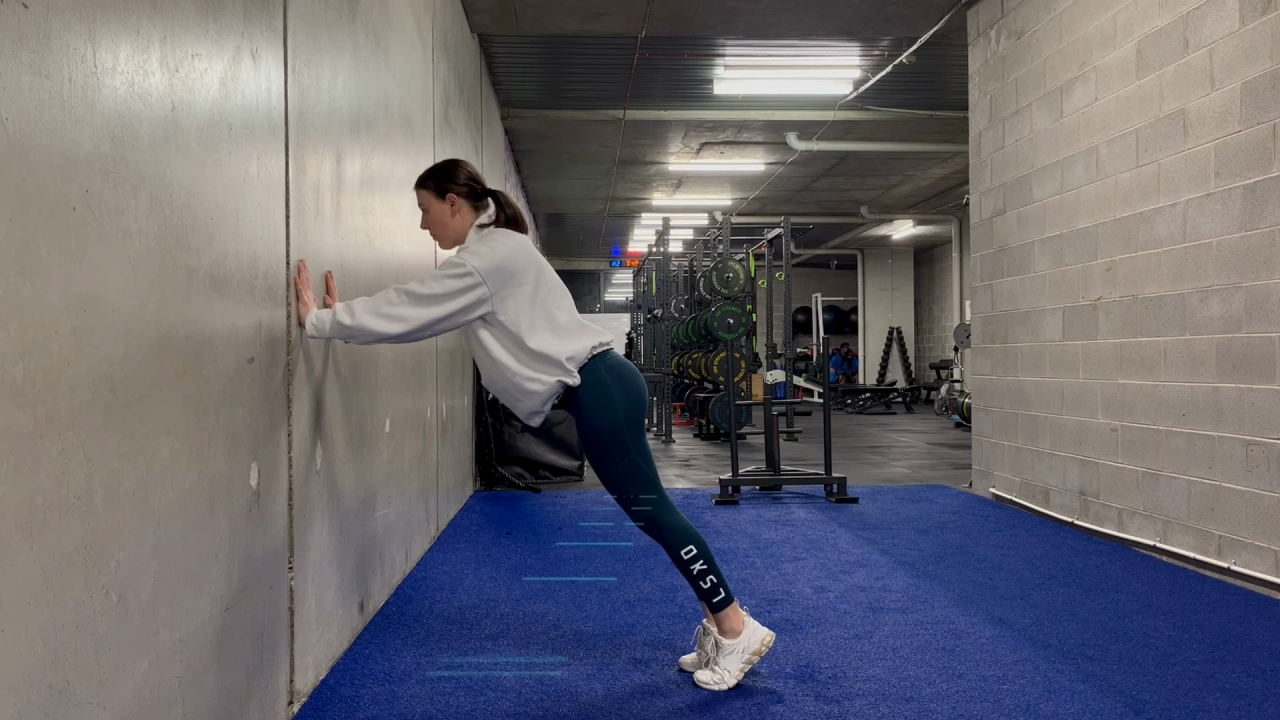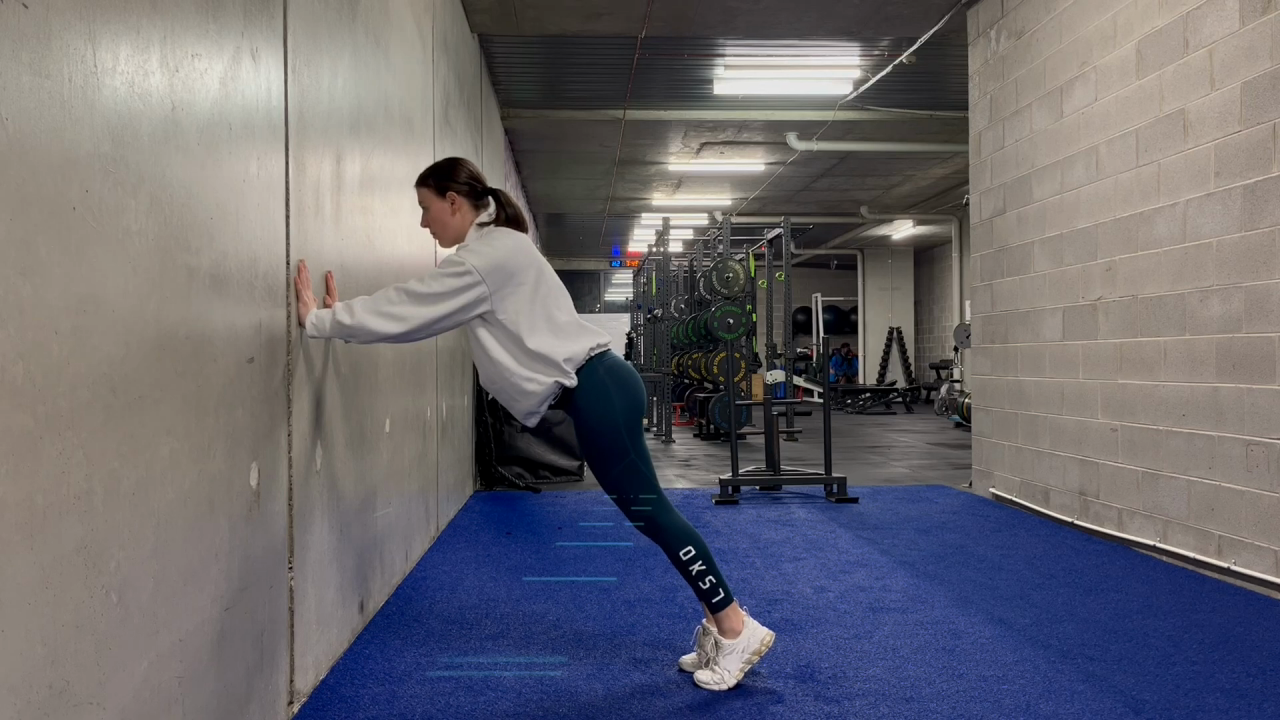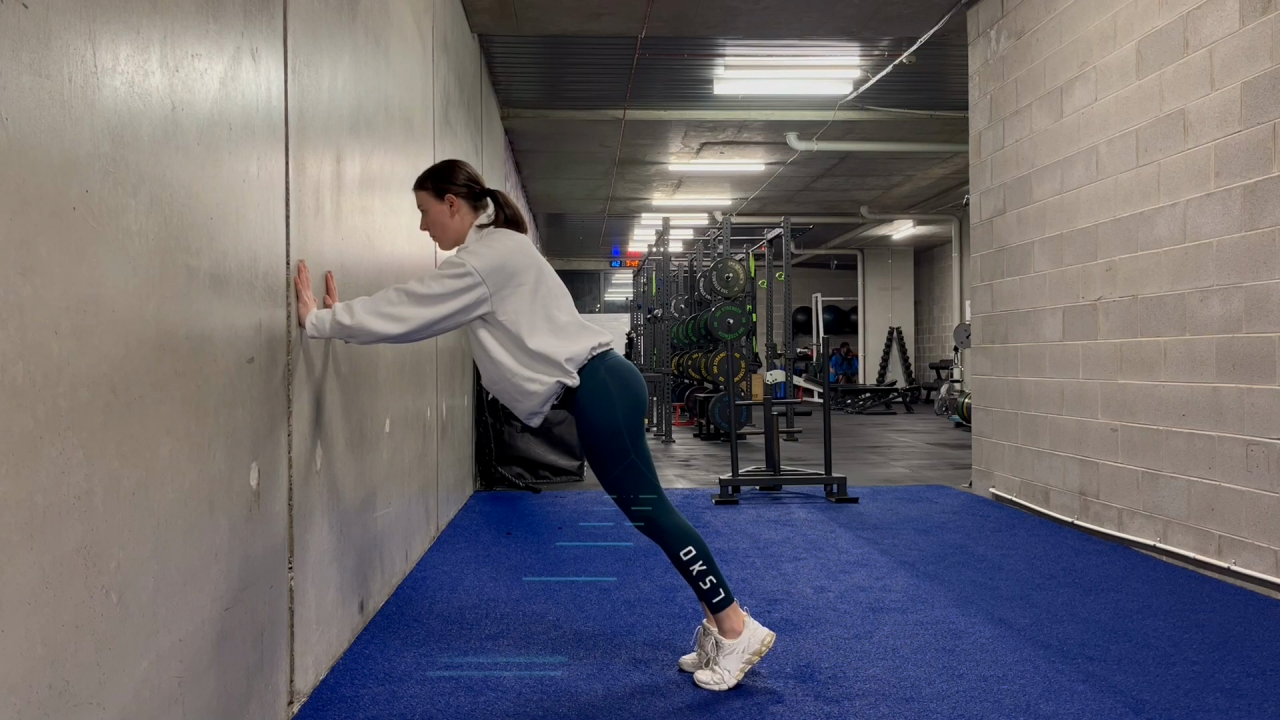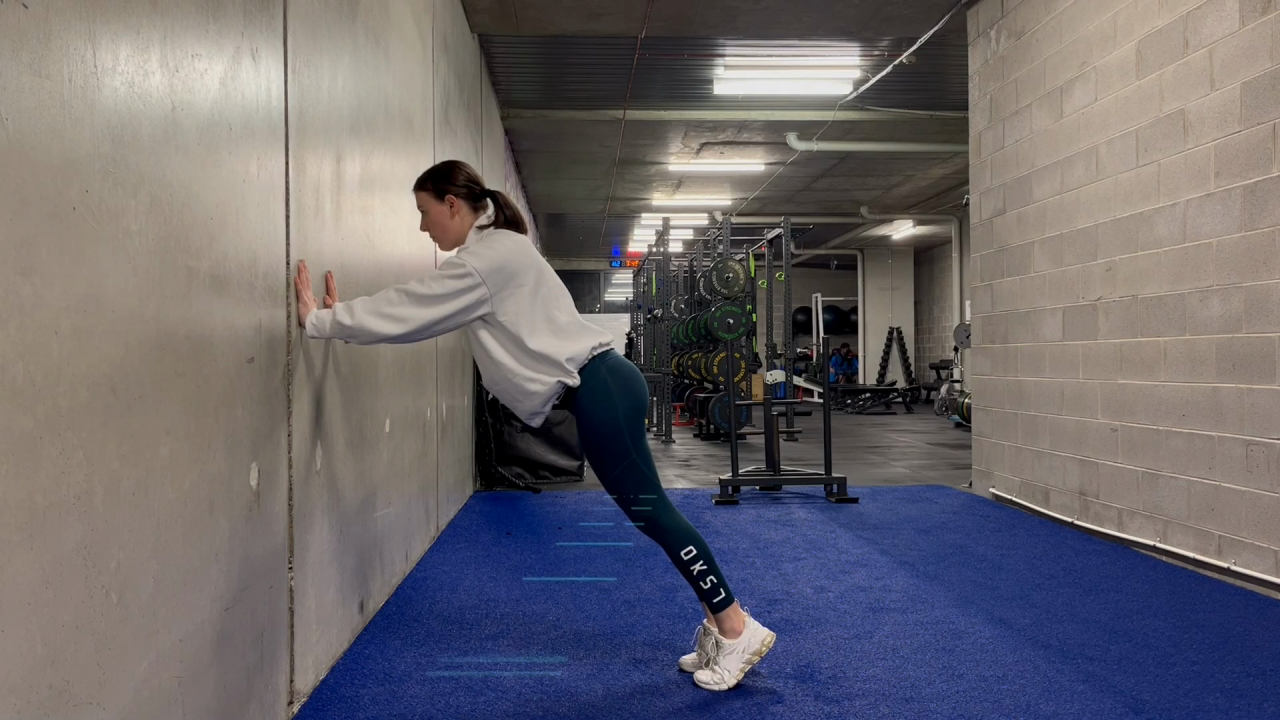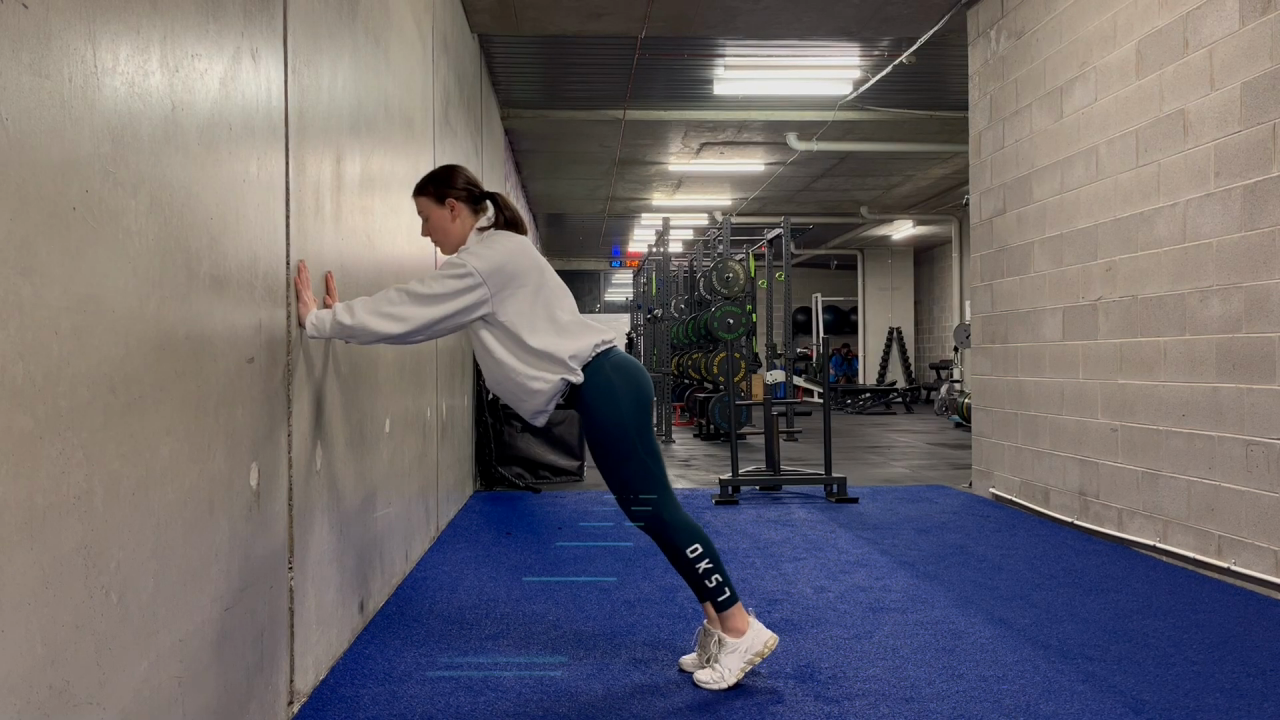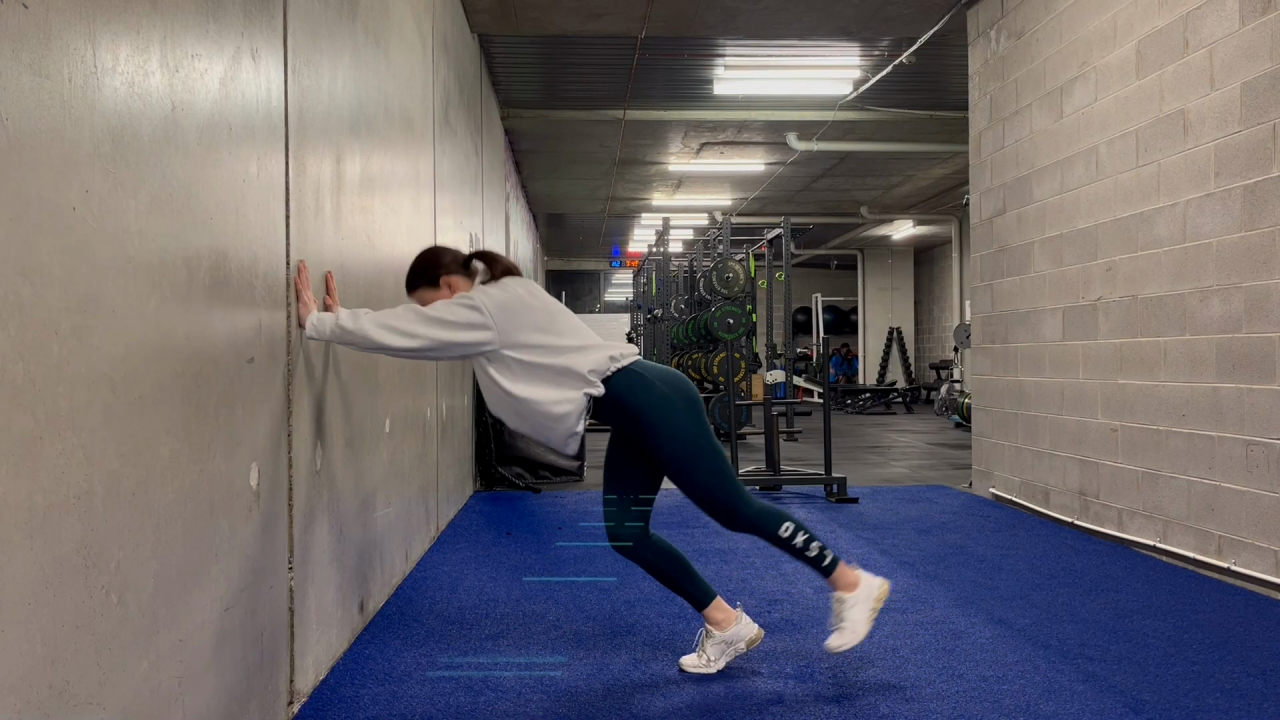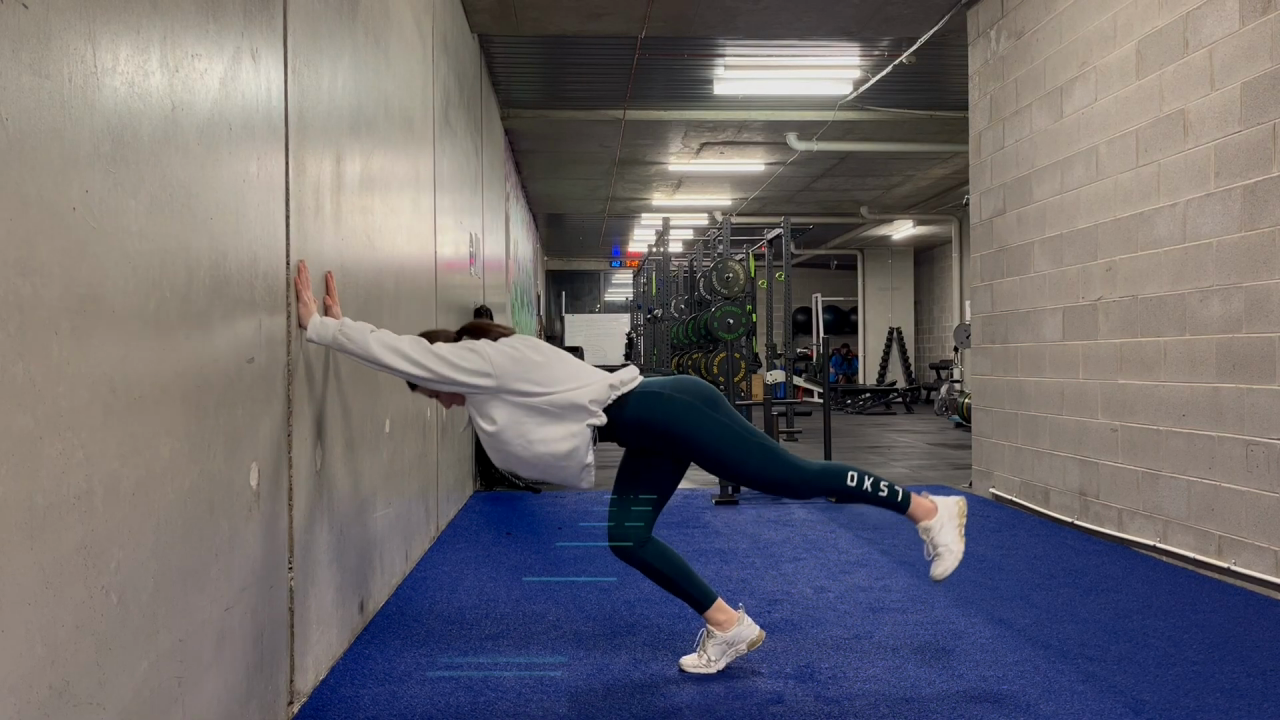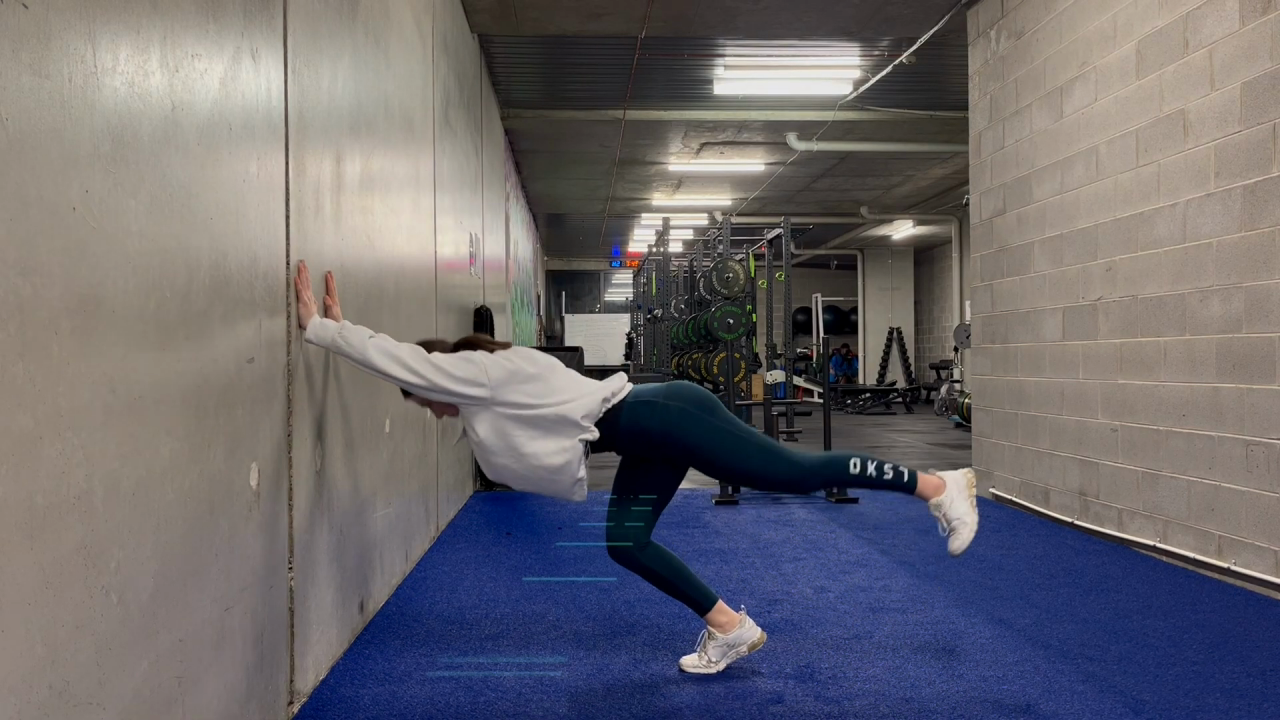
dt=0.4s
person 1, frame 1
left shoulder: (487, 257)
right shoulder: (494, 251)
left elbow: (410, 310)
right elbow: (419, 309)
left wrist: (319, 320)
right wrist: (344, 313)
left hip: (599, 388)
right hip: (599, 387)
left knee: (650, 510)
right knee: (648, 510)
left ankle: (737, 628)
right ankle: (720, 624)
person 1, frame 2
left shoulder: (489, 256)
right shoulder: (494, 252)
left elbow: (409, 309)
right elbow: (417, 310)
left wrist: (320, 320)
right wrist: (346, 315)
left hip: (596, 390)
right hip: (597, 388)
left knee: (647, 510)
right knee: (645, 510)
left ankle: (737, 628)
right ankle: (721, 625)
person 1, frame 3
left shoulder: (486, 257)
right shoulder: (494, 252)
left elbow: (407, 311)
right elbow: (415, 310)
left wrist: (319, 319)
right wrist: (345, 315)
left hip: (597, 389)
right hip: (597, 388)
left knee: (647, 511)
right knee: (645, 510)
left ankle: (737, 630)
right ankle: (720, 624)
person 1, frame 4
left shoulder: (488, 258)
right shoulder: (493, 254)
left elbow: (408, 310)
right elbow: (417, 310)
left wrist: (319, 319)
right wrist: (343, 314)
left hip: (599, 388)
right hip: (599, 387)
left knee: (649, 510)
right knee: (646, 510)
left ankle: (738, 630)
right ankle: (721, 624)
person 1, frame 5
left shoulder: (487, 259)
right shoulder: (492, 257)
left elbow: (405, 312)
right elbow: (412, 313)
left wrist: (317, 319)
right wrist: (341, 314)
left hip: (606, 387)
right hip: (602, 388)
left knee: (656, 509)
right knee: (646, 511)
left ankle: (742, 629)
right ankle: (722, 622)
person 1, frame 6
left shoulder: (489, 305)
right shoulder: (491, 309)
left elbow: (405, 328)
right elbow: (409, 333)
left wrist: (318, 320)
right wrist: (342, 318)
left hip: (648, 399)
right hip: (634, 412)
left knee: (731, 510)
right knee: (625, 532)
left ankle: (851, 584)
right ankle: (727, 625)
person 1, frame 7
left shoulder: (486, 362)
right shoulder: (488, 368)
left elbow: (403, 350)
right elbow: (408, 355)
left wrist: (321, 325)
right wrist: (337, 326)
left hip: (667, 413)
right hip: (654, 430)
left knee: (792, 478)
right knee: (628, 536)
left ankle: (930, 509)
right ankle: (728, 625)
person 1, frame 8
left shoulder: (482, 373)
right shoulder: (488, 375)
left elbow: (408, 360)
right elbow: (414, 363)
left wrist: (320, 327)
right wrist: (340, 327)
left hip: (667, 422)
right hip: (652, 436)
left knee: (797, 473)
right knee: (626, 542)
left ankle: (938, 488)
right ankle: (729, 627)
